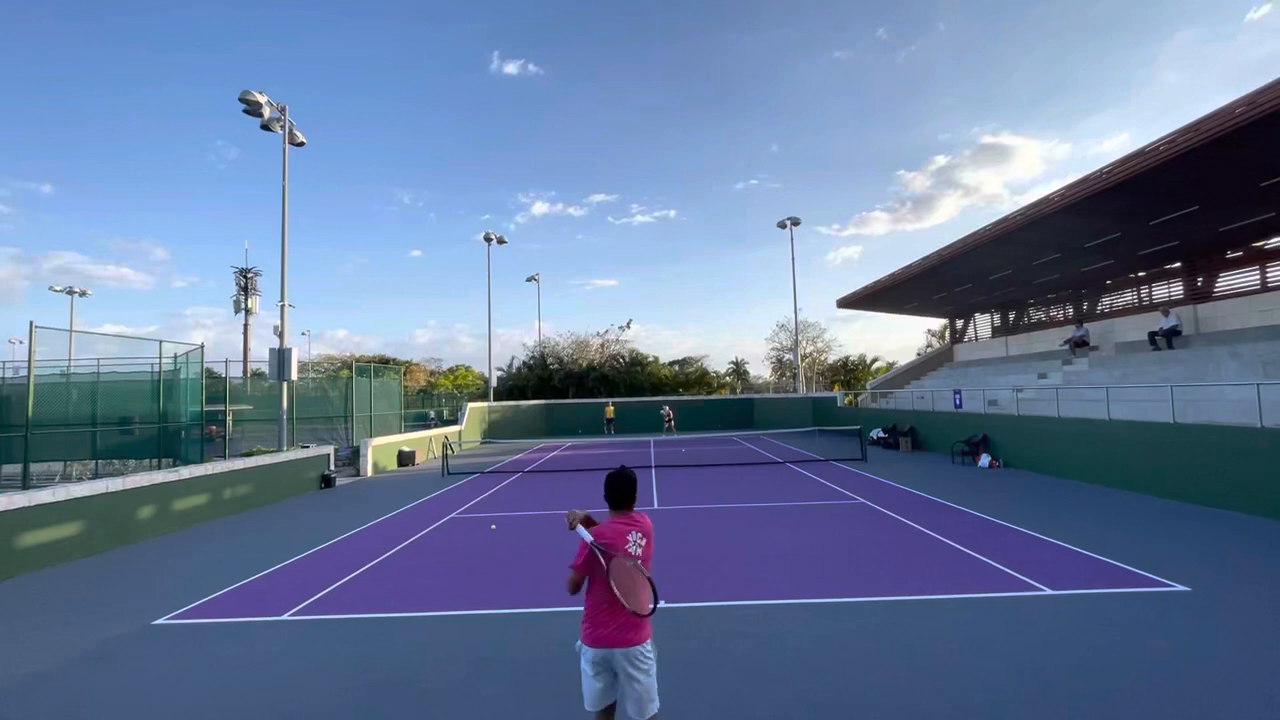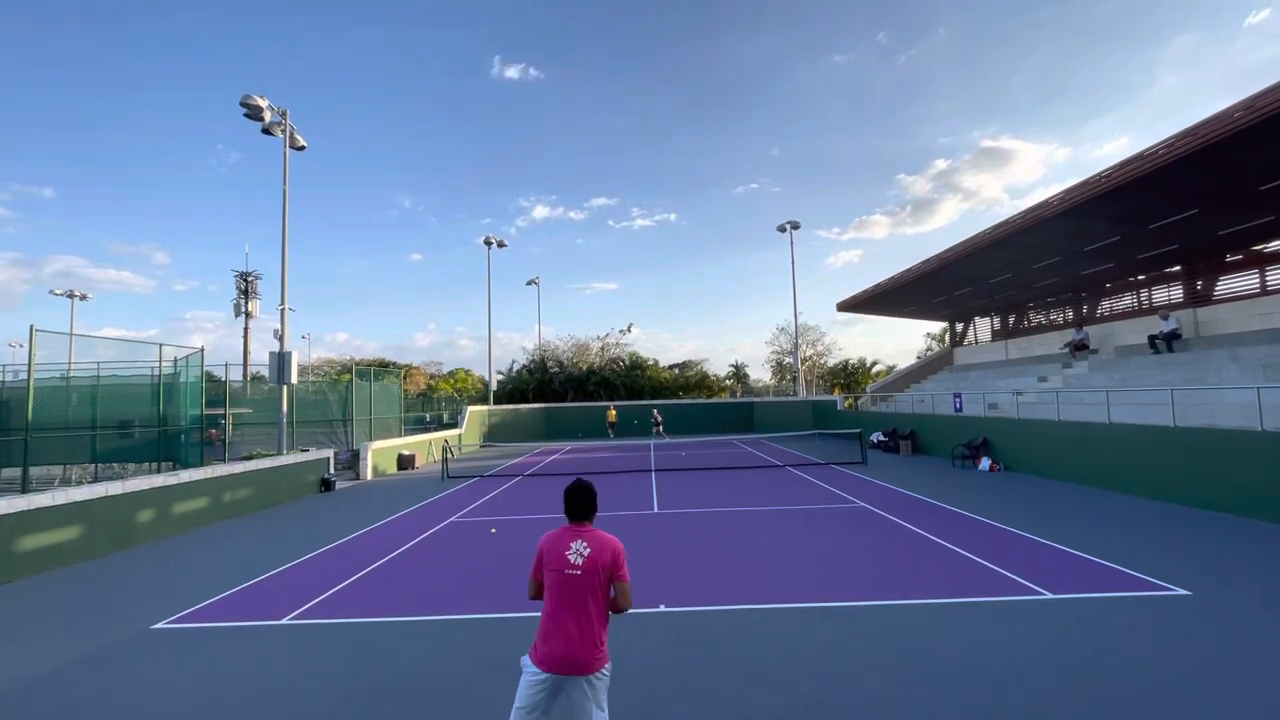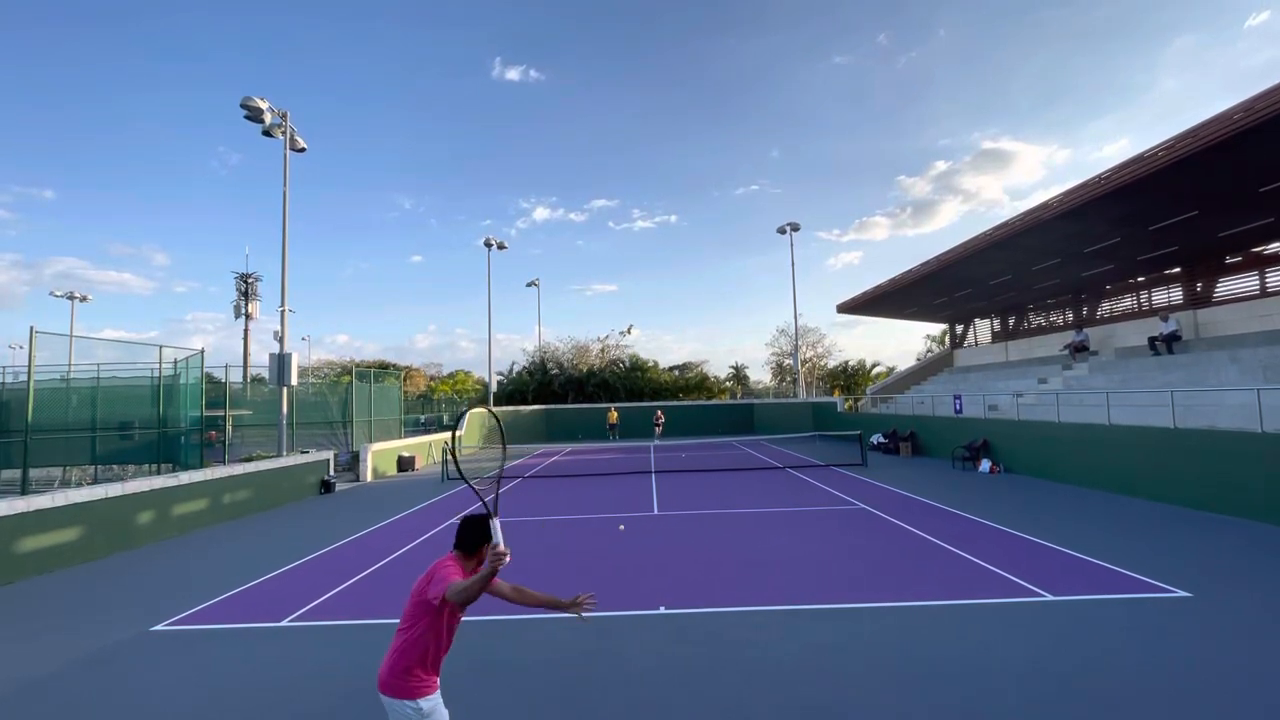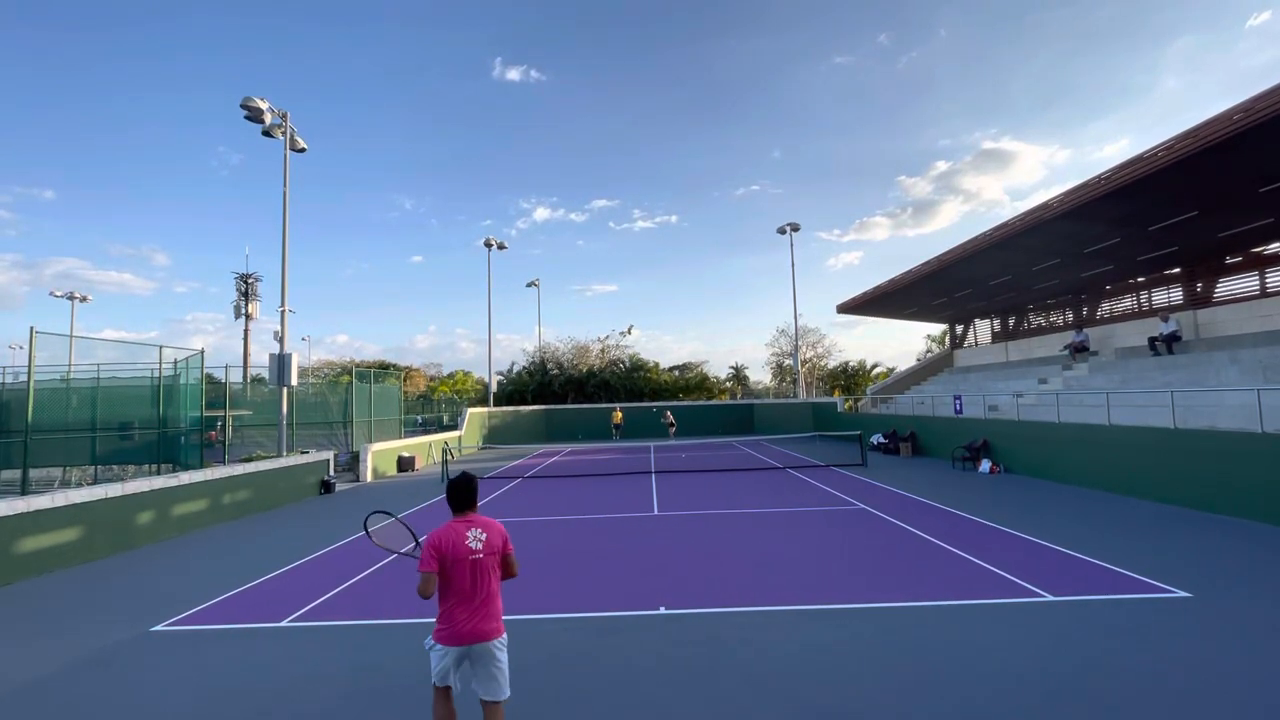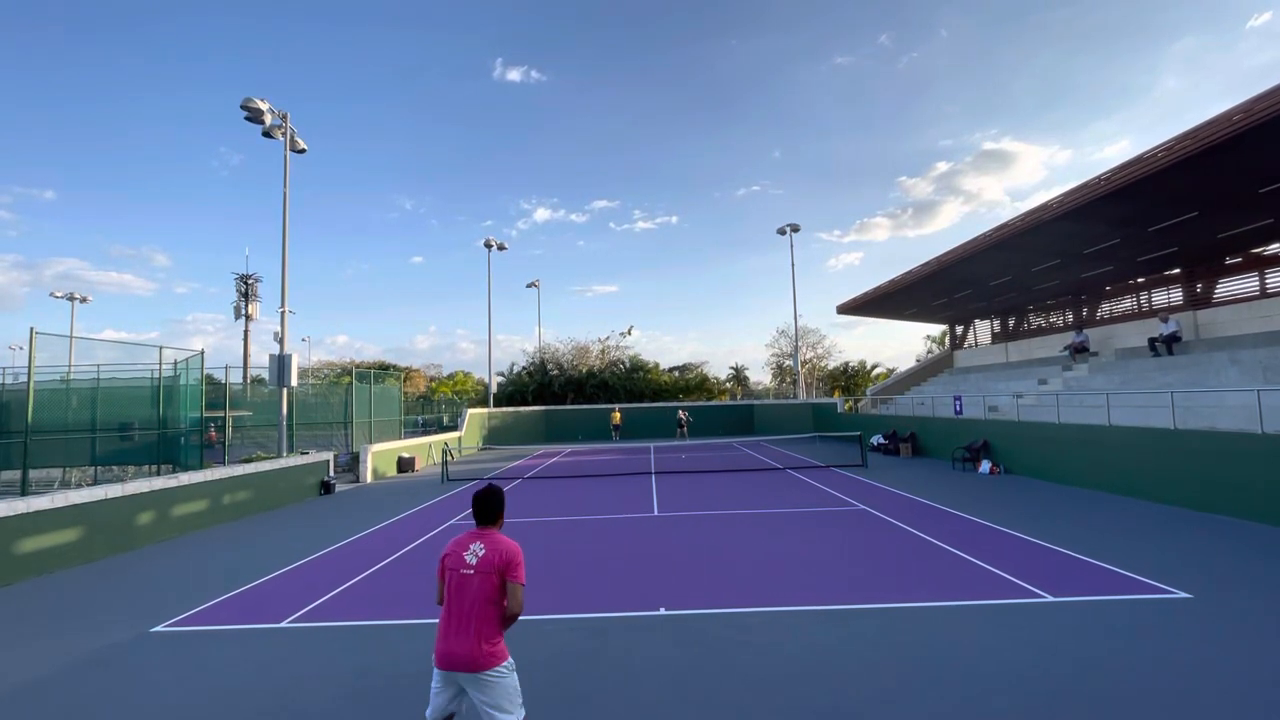
dt=1s
person 1, frame 1
left shoulder: (594, 537)
right shoulder: (645, 525)
left elbow: (572, 588)
right wrist: (585, 518)
left hip: (595, 639)
right hip: (634, 640)
person 1, frame 2
left shoulder: (547, 542)
right shoulder: (612, 546)
left elbow: (534, 593)
right elbow: (623, 603)
left hip: (545, 658)
right hip: (590, 660)
person 1, frame 3
left shoulder: (466, 570)
right shoulder: (446, 572)
left elbow: (513, 592)
right elbow: (458, 595)
left wrist: (565, 605)
right wrist: (488, 571)
left hip: (417, 676)
right hip: (408, 684)
person 1, frame 4
left shoulder: (437, 538)
right shoulder: (497, 529)
left elbow: (426, 592)
right elbow: (512, 572)
left wrist: (421, 586)
left hip: (450, 636)
right hip: (490, 632)
left knee: (442, 690)
person 1, frame 5
left shoulder: (452, 546)
right shoulder: (509, 550)
left elbow: (441, 598)
right elbow: (515, 607)
right wrist: (501, 626)
left hip: (446, 656)
right hip: (486, 659)
